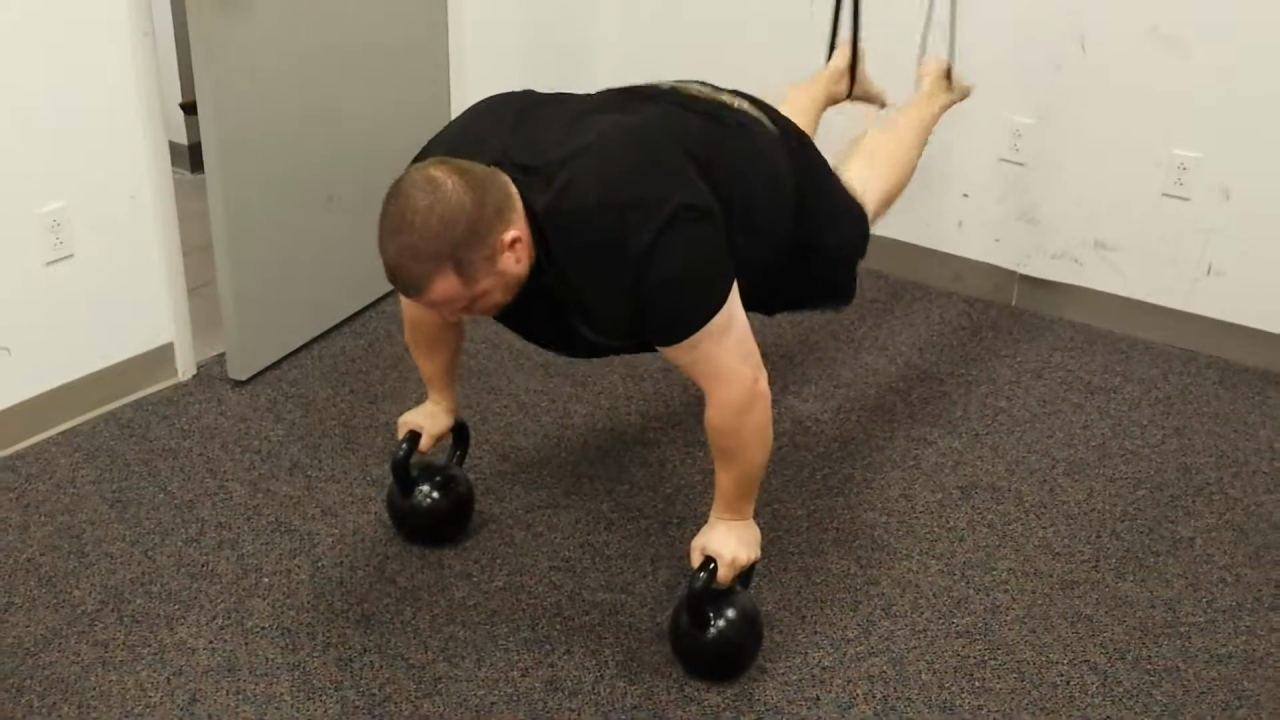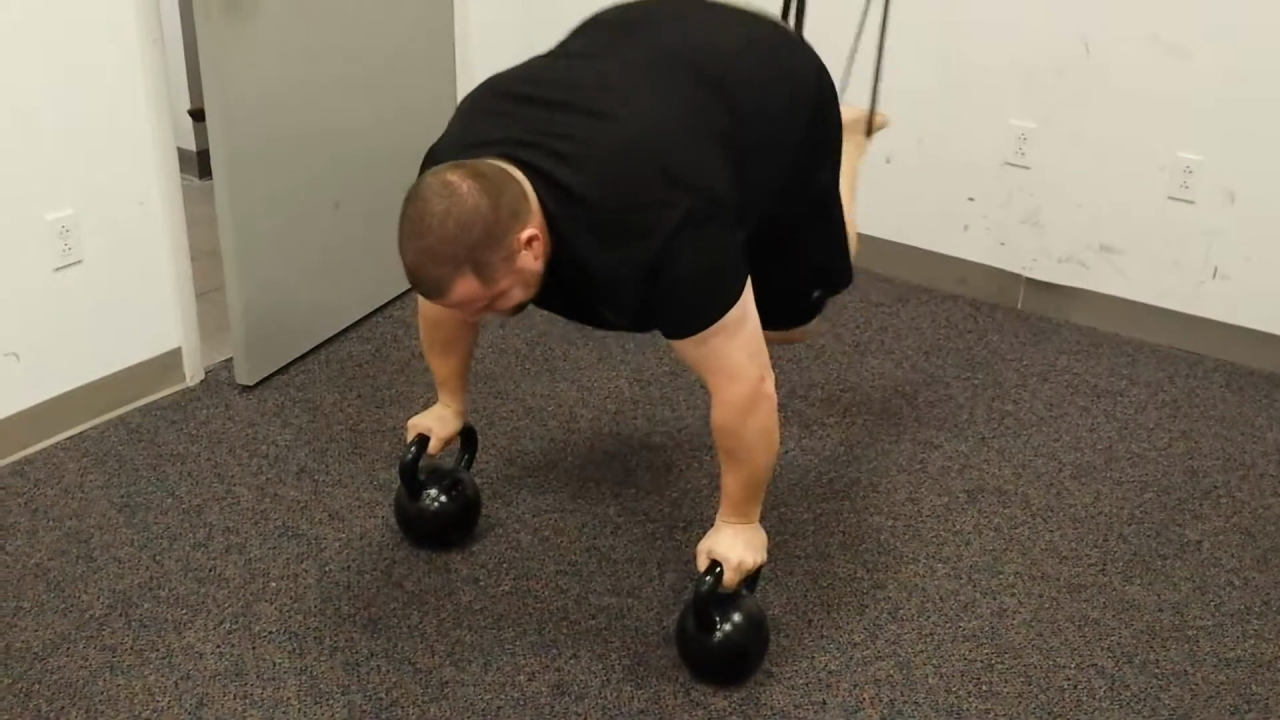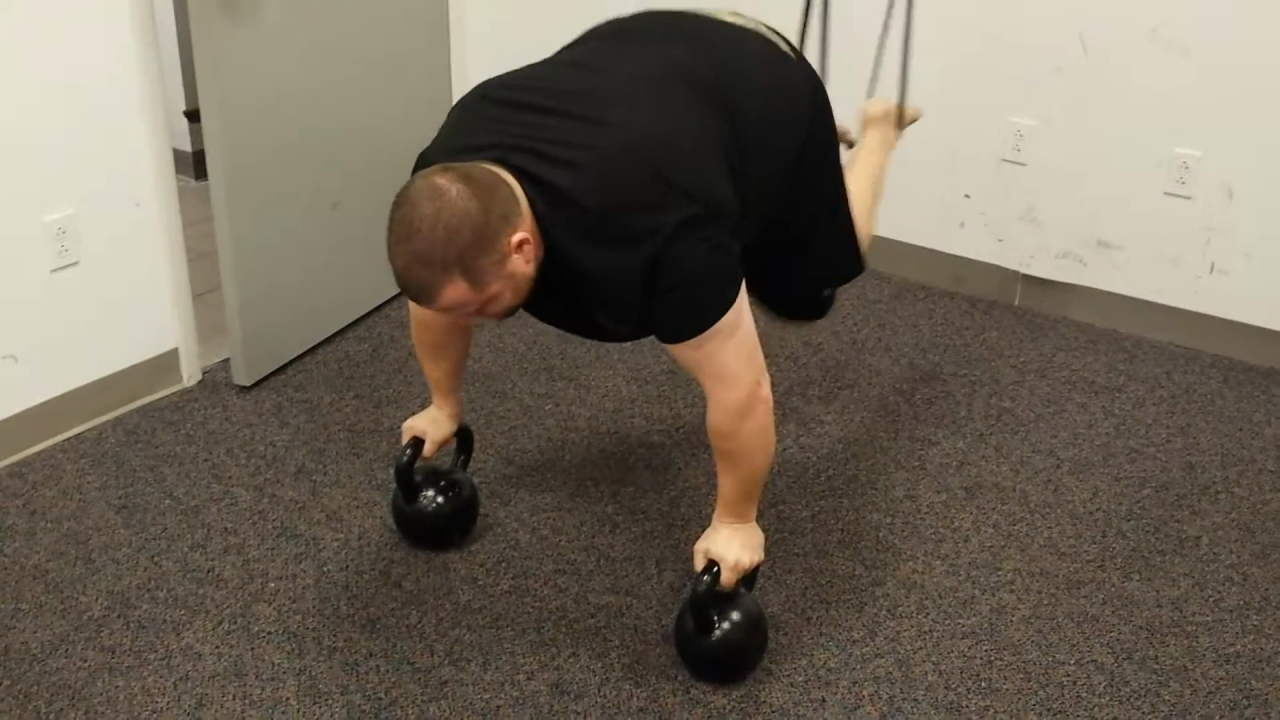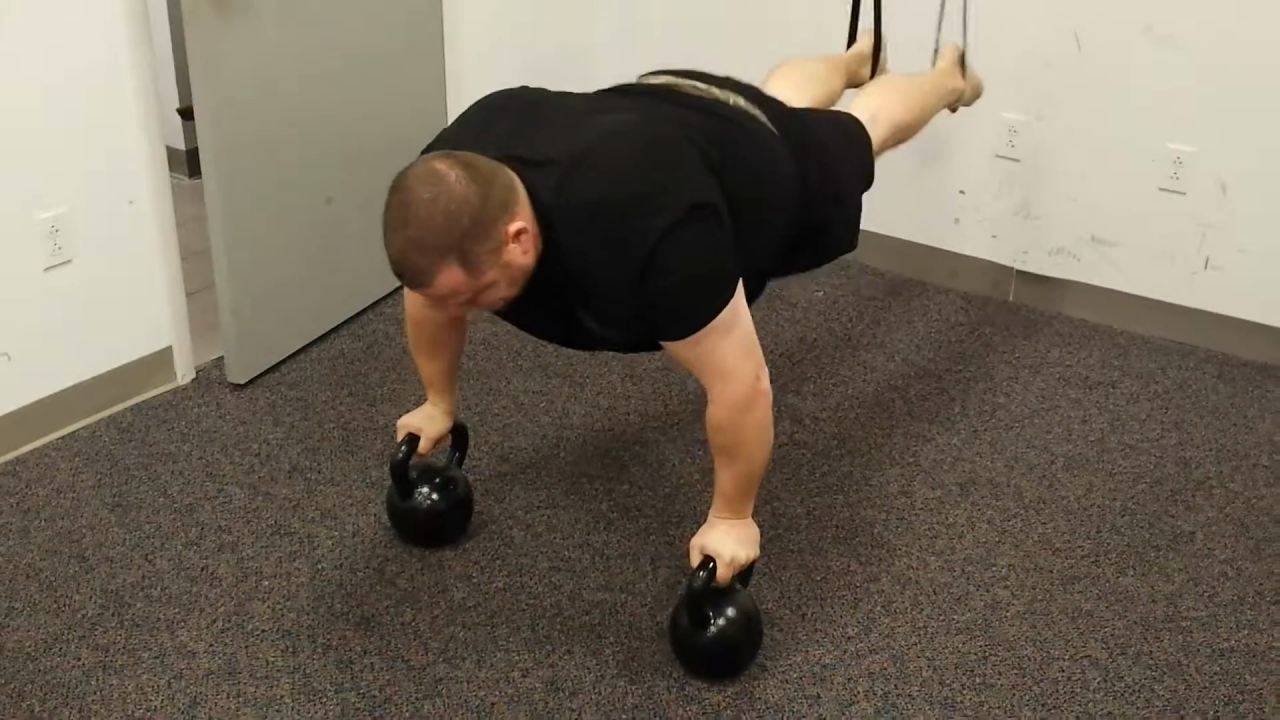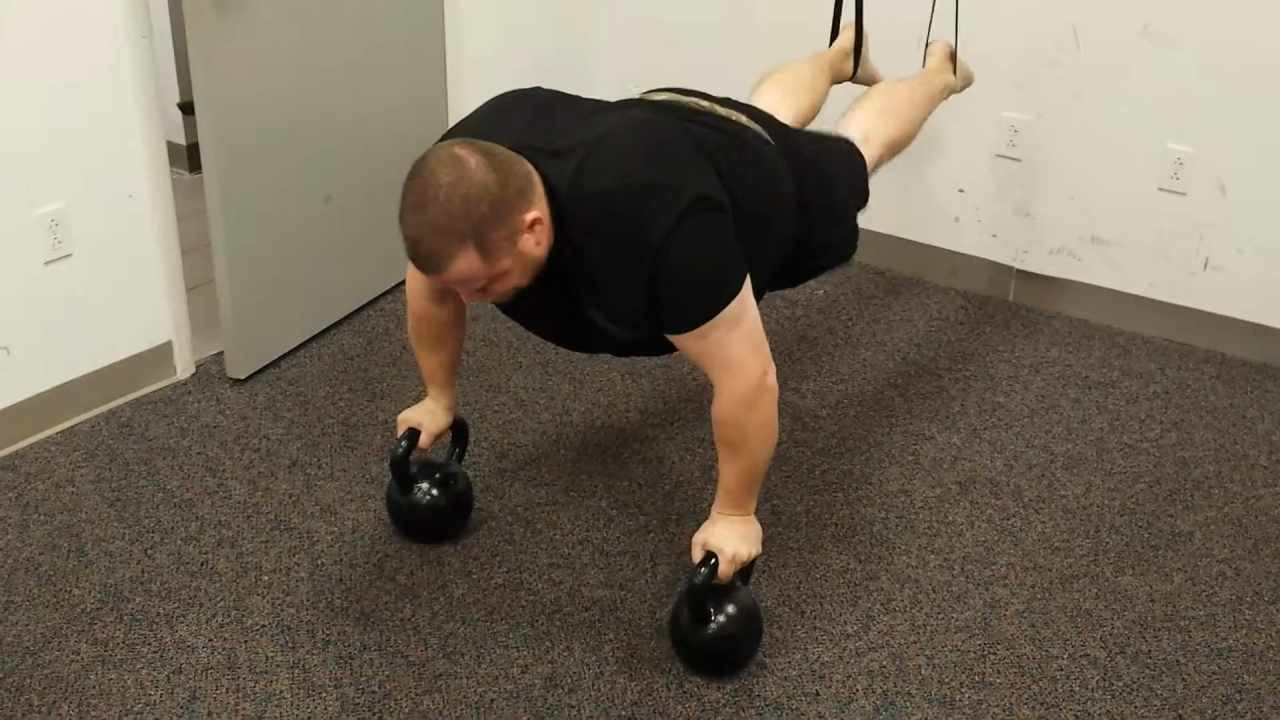
dt=0.4s
person 1, frame 1
left shoulder: (637, 241)
right shoulder: (445, 184)
left elbow: (740, 387)
right elbow: (425, 295)
left wrist: (733, 519)
right wrist: (439, 401)
left hip: (762, 179)
right hip: (659, 125)
left knee: (846, 202)
left ankle: (932, 93)
right ankle: (837, 76)
person 1, frame 2
left shoulder: (650, 229)
right shoulder: (456, 173)
left elbow: (745, 385)
right elbow: (442, 289)
left wrist: (739, 525)
right wrist: (449, 404)
left hip: (775, 82)
left knee: (787, 321)
left ankle: (849, 137)
person 1, frame 3
left shoulder: (644, 232)
right shoulder: (448, 176)
left elbow: (741, 388)
right elbow: (437, 291)
left wrist: (736, 522)
right wrist: (444, 407)
left hip: (768, 93)
left knee: (801, 301)
left ankle: (877, 130)
person 1, frame 4
left shoulder: (642, 234)
right shoulder: (451, 177)
left elbow: (741, 384)
right elbow: (430, 296)
left wrist: (732, 519)
right wrist: (439, 403)
left hip: (761, 166)
left knee: (854, 132)
right knee: (785, 98)
left ankle: (948, 78)
right ankle: (855, 62)
person 1, frame 5
left shoulder: (655, 228)
right shoulder: (464, 172)
left elbow: (748, 379)
right elbow: (430, 288)
left wrist: (734, 516)
right wrist: (439, 399)
left hip: (769, 183)
left knee: (860, 142)
right knee: (768, 112)
left ankle: (938, 73)
right ankle: (839, 56)
